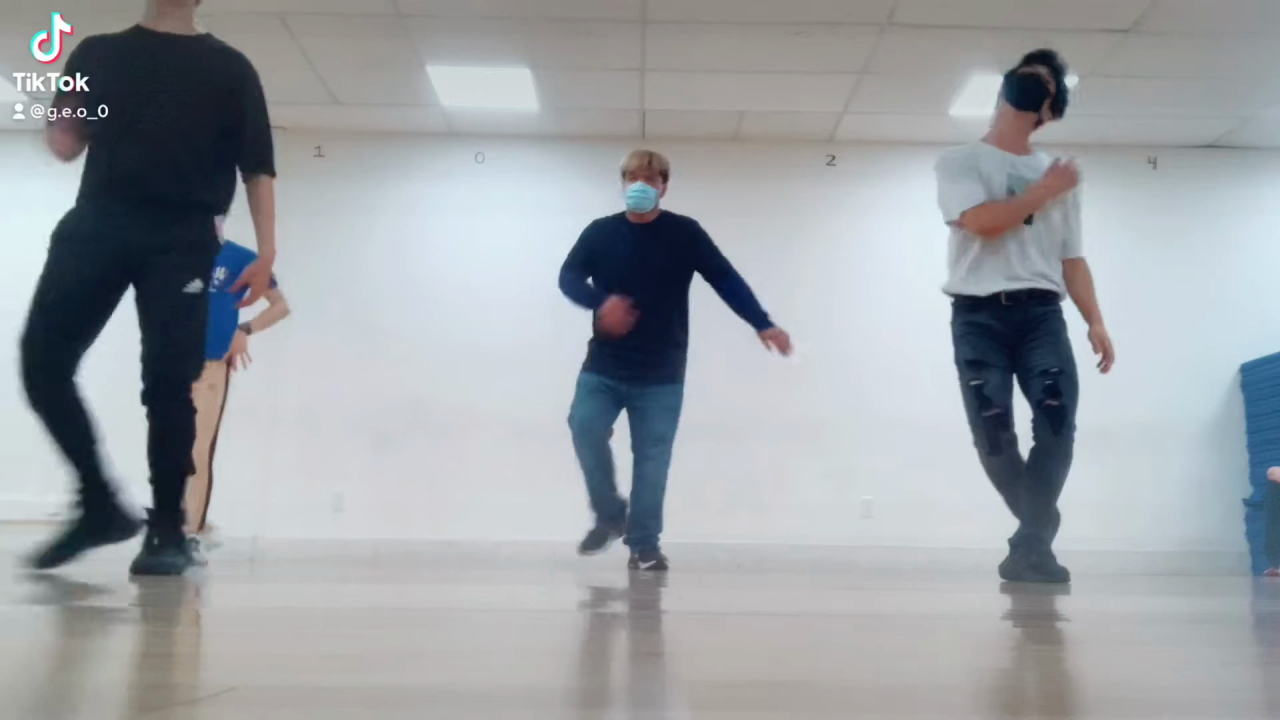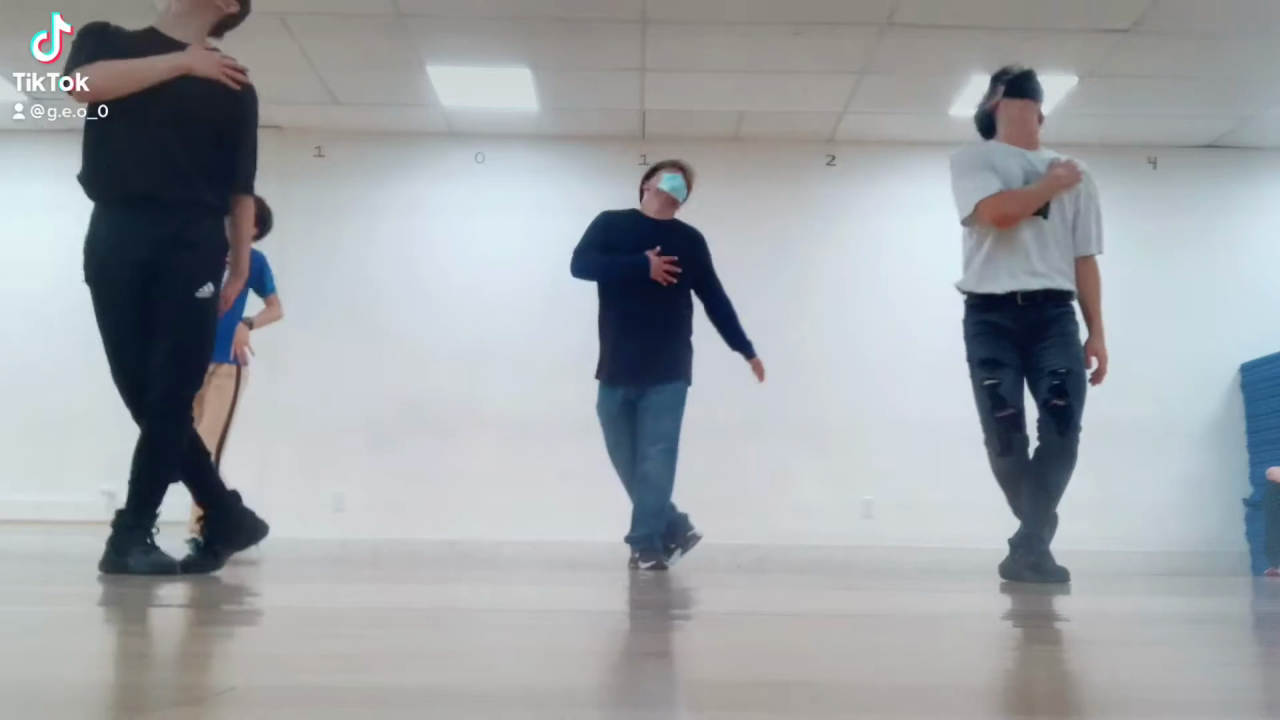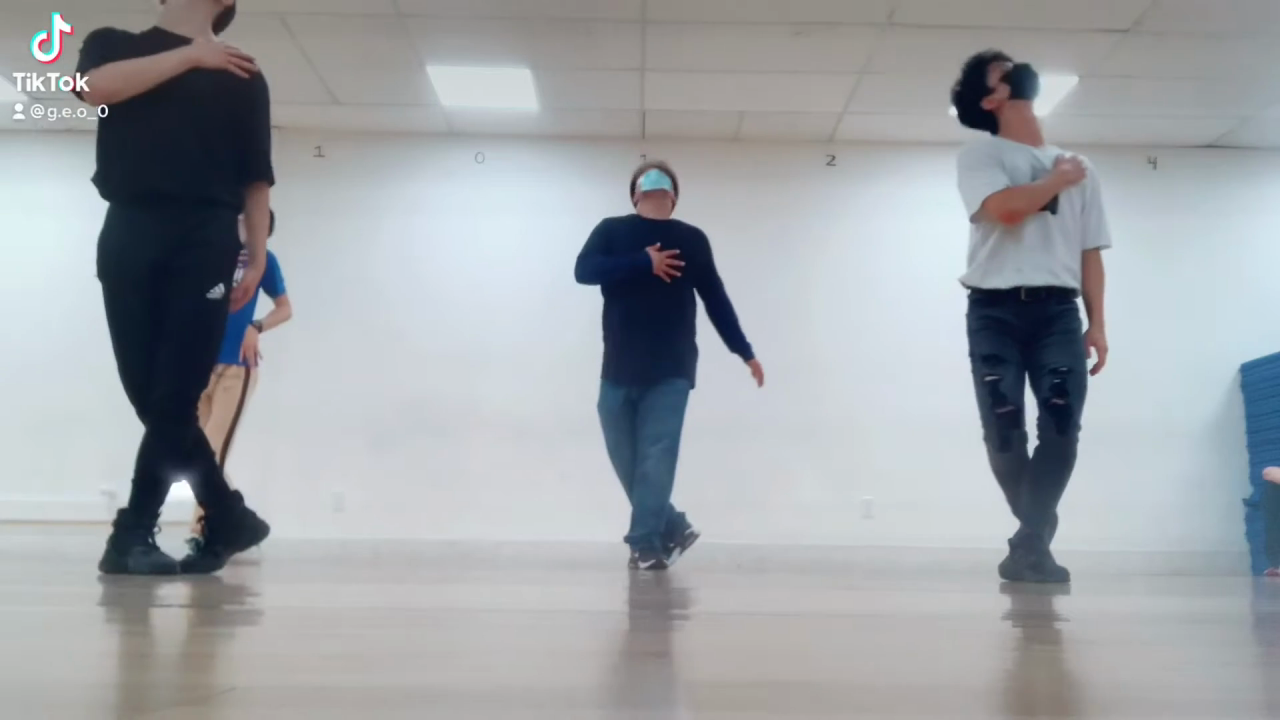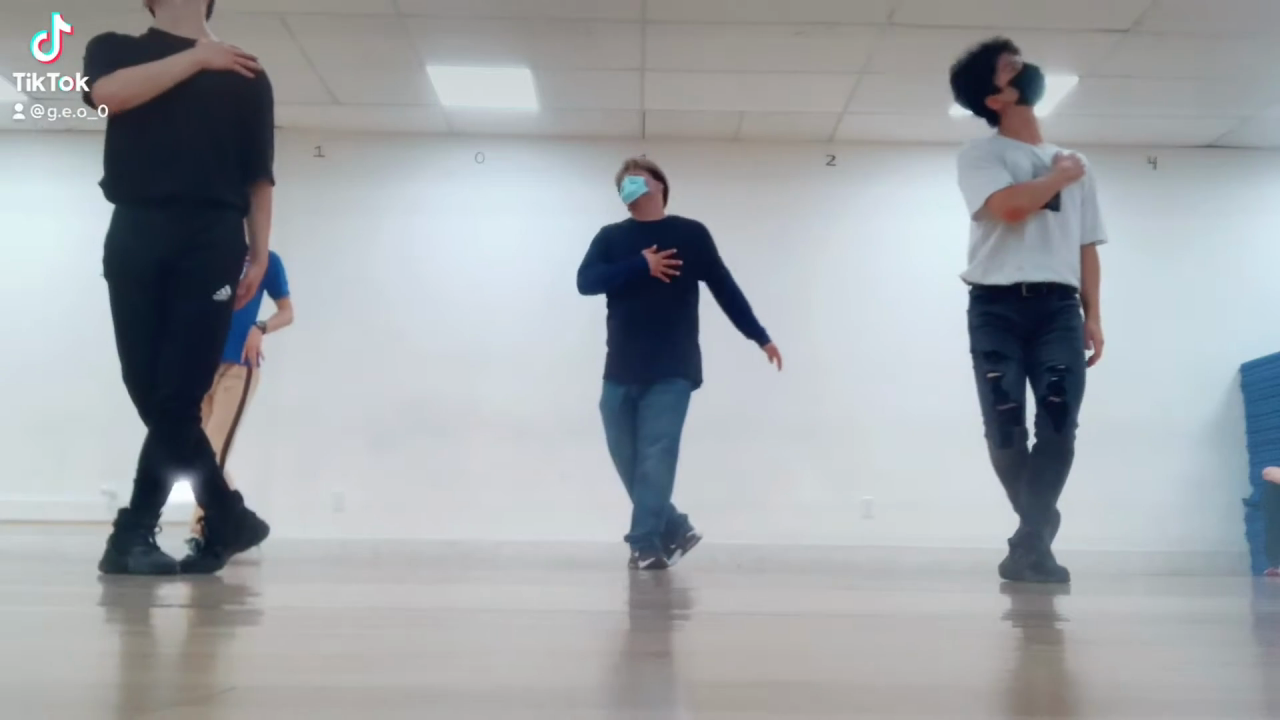
dt=0.3s
person 1, frame 1
left shoulder: (228, 68)
right shoulder: (98, 52)
left elbow: (257, 166)
right elbow: (63, 143)
left wrist: (266, 251)
right wrist: (61, 131)
left hip: (181, 236)
right hip: (97, 224)
left knee: (168, 384)
right knee: (42, 358)
left ankle: (167, 532)
right ankle: (101, 506)
person 1, frame 2
left shoulder: (233, 85)
left elbow: (240, 188)
right elbow: (86, 83)
left wrist: (239, 268)
right wrist: (181, 62)
left hip: (193, 241)
right hip: (116, 234)
left knee: (172, 395)
right knee: (142, 392)
left ankle: (132, 533)
right ankle: (225, 518)
person 1, frame 3
left shoulder: (242, 76)
left elbow: (256, 179)
right elbow: (96, 87)
left wrist: (257, 259)
right wrist: (189, 55)
left hip: (206, 238)
right hip: (130, 233)
left knee: (177, 394)
right knee: (148, 392)
left ankle: (134, 532)
right ankle: (227, 518)
person 1, frame 4
left shoulder: (246, 74)
right shoulder: (115, 48)
left elbow: (258, 177)
right elbow: (108, 94)
left wrist: (259, 256)
right wrist: (196, 58)
left hip: (213, 238)
right hip: (137, 234)
left knee: (180, 394)
right knee: (149, 391)
left ankle: (134, 532)
right ankle: (227, 518)
person 2, frame 1
left shoulder: (1059, 174)
right shoulder: (960, 159)
left elbow: (1070, 257)
right elbow: (983, 221)
left wrist: (1096, 321)
right wrist: (1046, 192)
left hip: (1040, 312)
right hip: (978, 315)
left knee: (1057, 426)
right knee: (994, 438)
left ankle: (1030, 547)
right ankle: (1039, 528)
person 2, frame 2
left shoulder: (1076, 175)
right shoulder: (972, 158)
left elbow: (1084, 258)
right elbow: (998, 212)
left wrist: (1096, 331)
right wrist: (1051, 183)
left hip: (1053, 311)
right hip: (991, 312)
left knee: (1063, 427)
right knee: (1004, 437)
left ankle: (1030, 545)
right ankle: (1036, 537)
person 2, frame 3
left shoulder: (1079, 167)
right shoulder: (979, 154)
left elbow: (1089, 251)
right elbow: (1006, 208)
left wrist: (1096, 322)
right wrist: (1056, 179)
left hip: (1057, 307)
right hip: (995, 307)
left knee: (1062, 427)
right knee: (1004, 433)
left ankle: (1029, 545)
right ankle: (1036, 534)
person 2, frame 4
left shoulder: (1075, 165)
right shoulder: (980, 153)
left elbow: (1086, 246)
right elbow: (1010, 207)
left wrist: (1092, 315)
right wrist: (1058, 176)
left hip: (1057, 305)
right hip: (997, 303)
left knee: (1058, 426)
right knee: (1005, 431)
left ankle: (1030, 545)
right ankle: (1038, 531)
person 3, frame 1
left shoulder: (685, 234)
right shoulder: (601, 232)
left elbow: (725, 278)
right elbow: (570, 276)
left wrist: (763, 323)
right wrist: (599, 302)
left hip: (662, 372)
right hip: (605, 367)
left knee: (653, 457)
right knee: (585, 428)
left ankle: (645, 544)
right ankle: (610, 516)
person 3, frame 2
left shoulder: (691, 240)
right shoulder: (610, 224)
left elbow: (714, 299)
right elbow: (581, 265)
left wrist: (745, 350)
right wrist: (642, 266)
left hip: (668, 370)
right hip: (616, 368)
left knee: (656, 457)
right knee: (626, 458)
left ankle: (646, 543)
right ankle: (674, 528)
person 3, frame 3
left shoulder: (692, 239)
right shoulder: (611, 230)
left elbow: (715, 299)
right elbow: (584, 270)
left wrist: (745, 352)
right wrist: (642, 263)
left hip: (671, 369)
right hip: (620, 368)
left knee: (657, 456)
right knee: (625, 459)
left ankle: (645, 543)
right ankle: (671, 527)
person 3, frame 4
left shoulder: (691, 234)
right shoulder: (610, 237)
left elbow: (724, 288)
right elbow: (586, 281)
left wrist: (760, 336)
right wrist: (640, 266)
left hip: (671, 370)
right hip: (621, 371)
left knee: (656, 455)
right knee: (627, 458)
left ankle: (645, 543)
right ankle: (674, 529)
person 4, frame 1
left shoulder: (242, 258)
left elbow: (281, 306)
left wrist: (245, 330)
left hip: (214, 365)
left knee: (199, 452)
left ankle: (192, 534)
right ankle: (197, 527)
person 4, frame 2
left shoulder: (251, 260)
left elbow: (275, 309)
left wrist: (247, 324)
left hip: (226, 368)
left knee: (207, 455)
left ankle: (202, 533)
person 4, frame 3
left shoulder: (261, 261)
left elbow: (284, 308)
left wrist: (256, 327)
left hip: (235, 369)
left knee: (212, 455)
left ankle: (203, 531)
person 4, frame 4
left shoulder: (266, 260)
left elbow: (287, 312)
left wrist: (260, 328)
left hip: (237, 368)
left knee: (212, 456)
left ankle: (201, 532)
